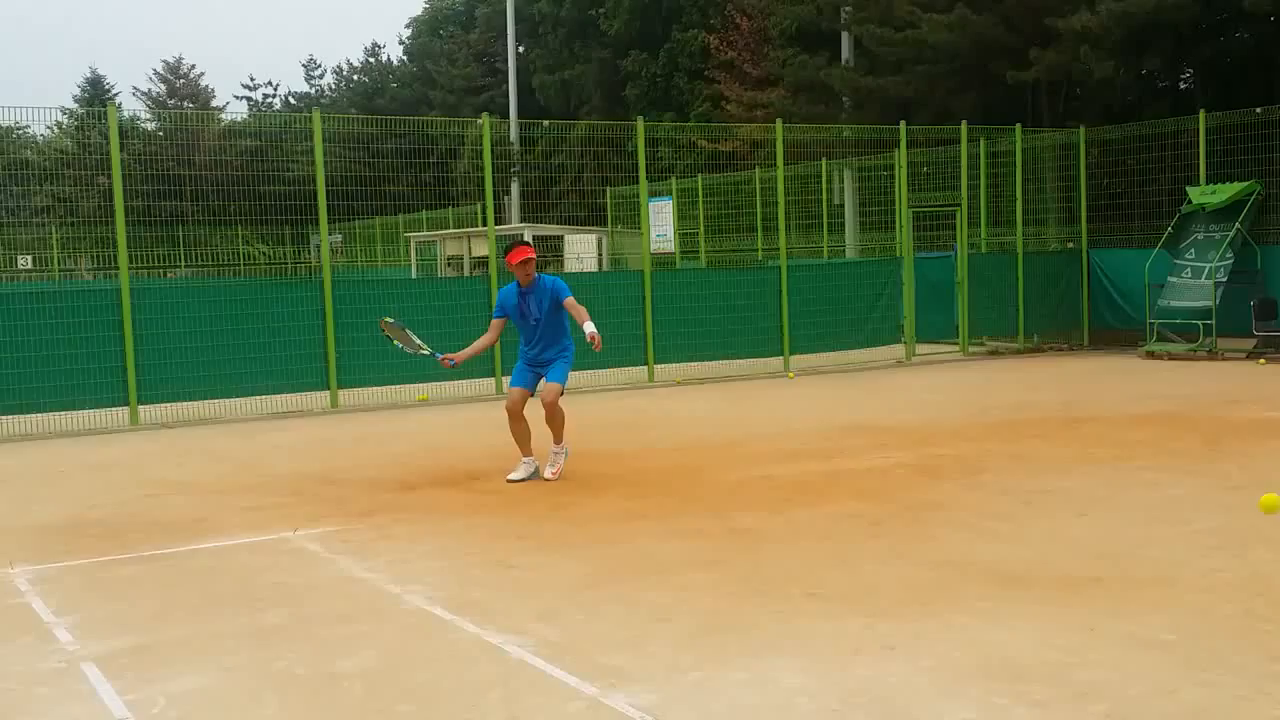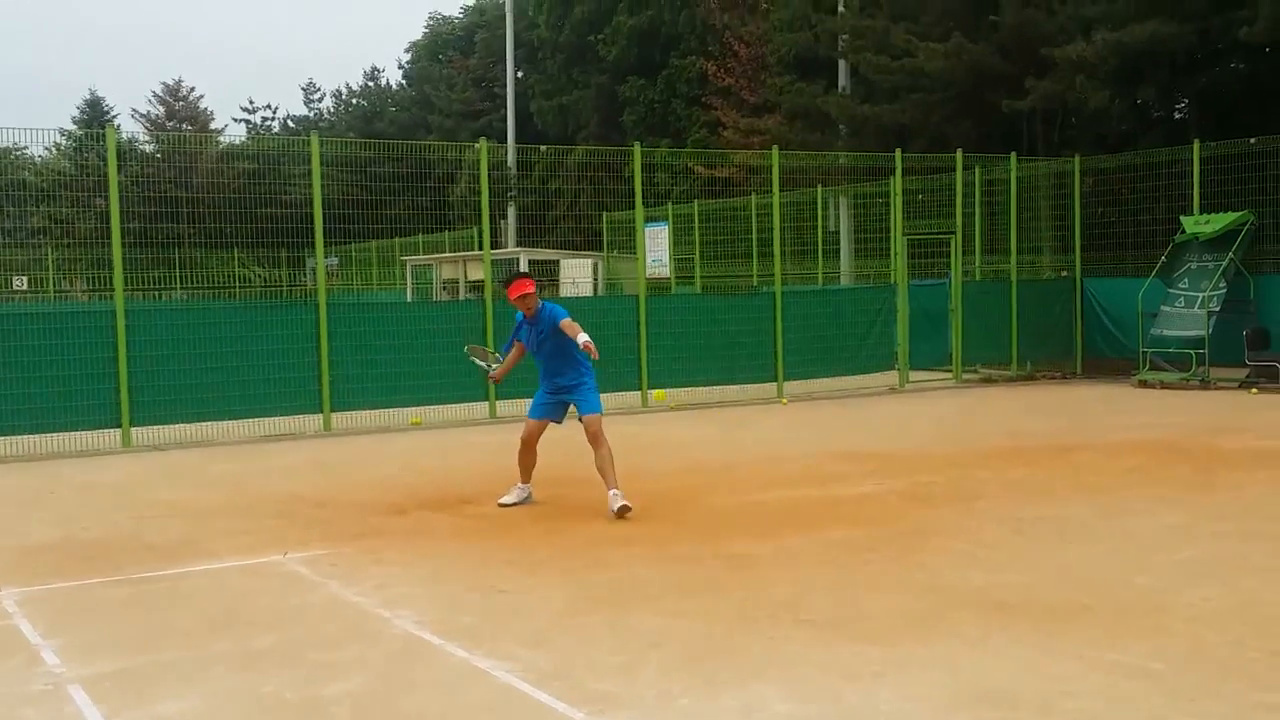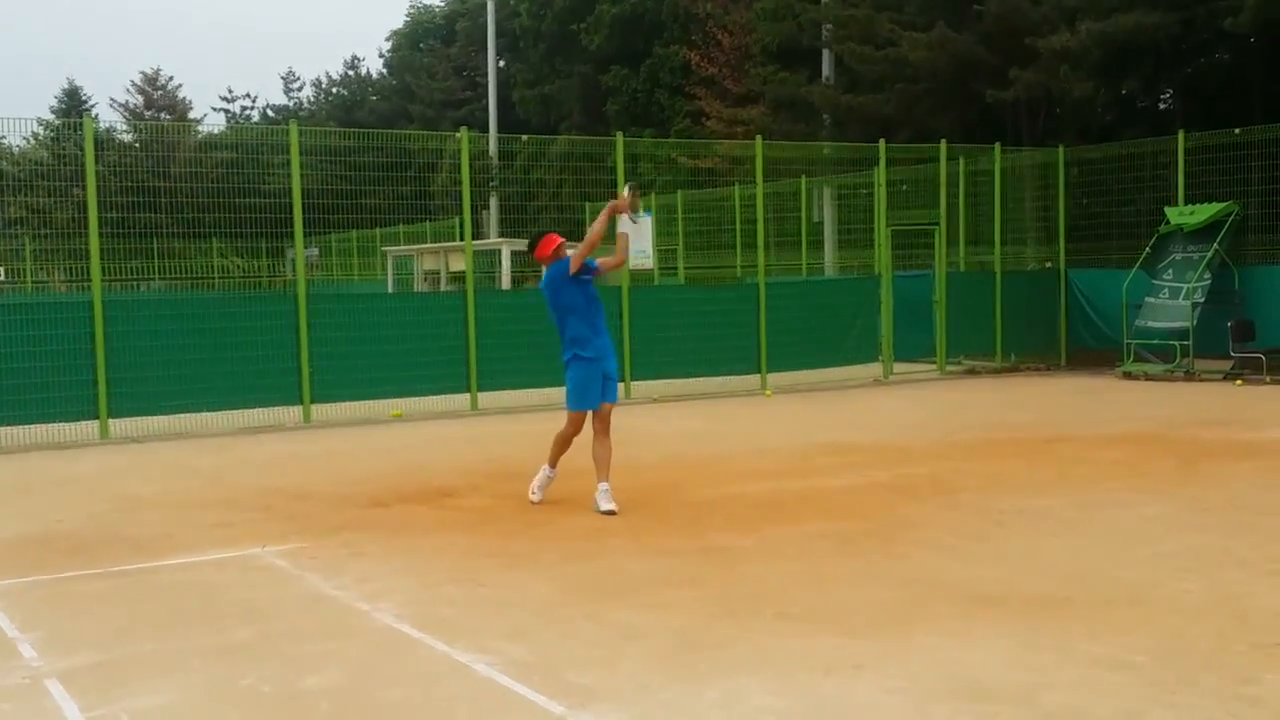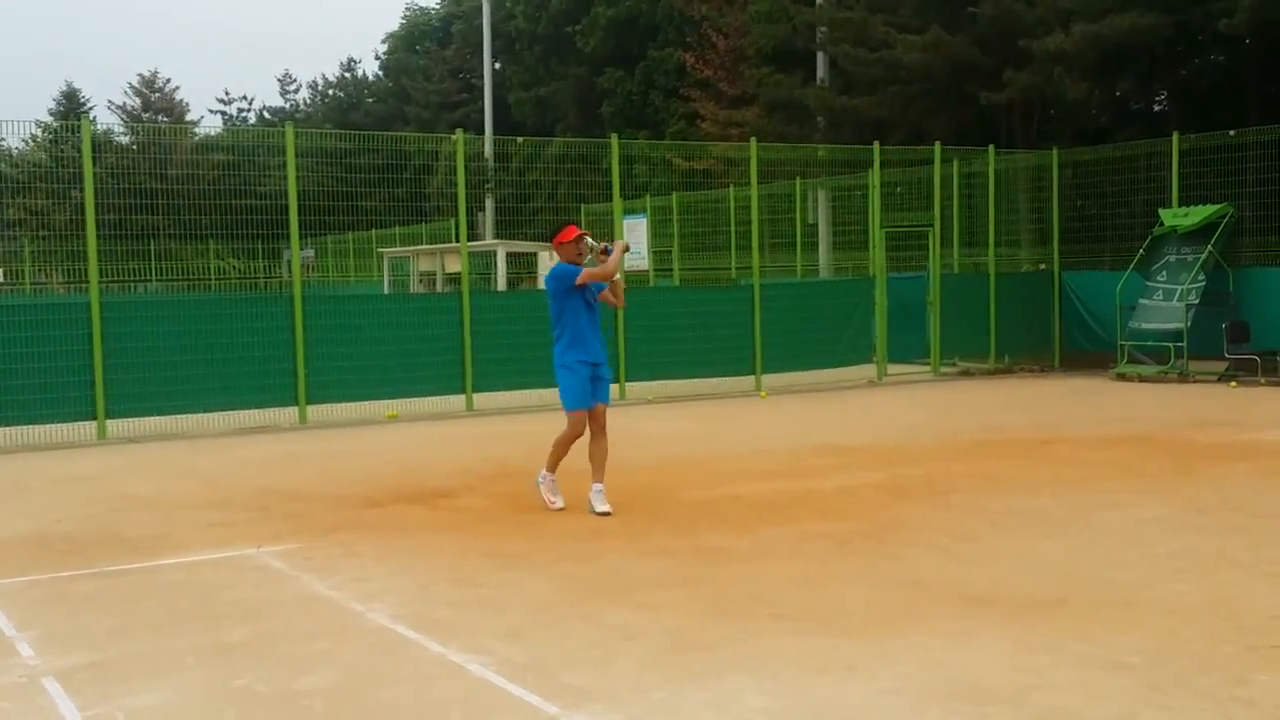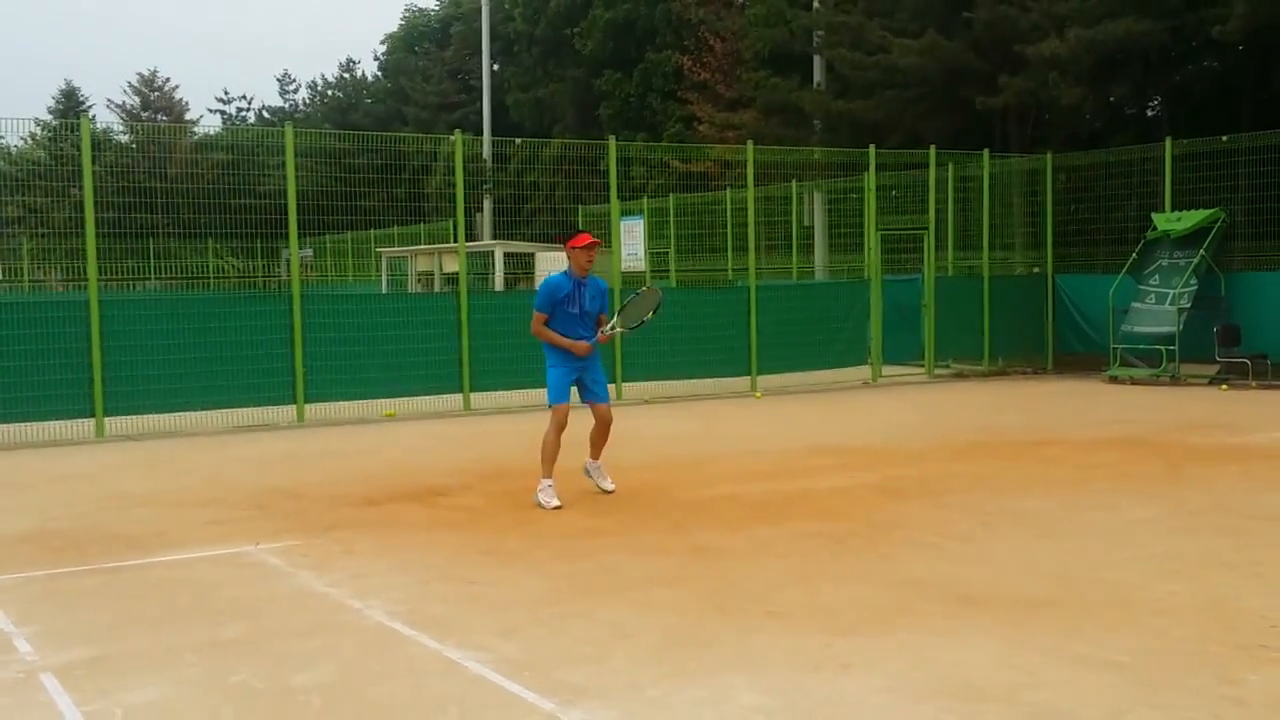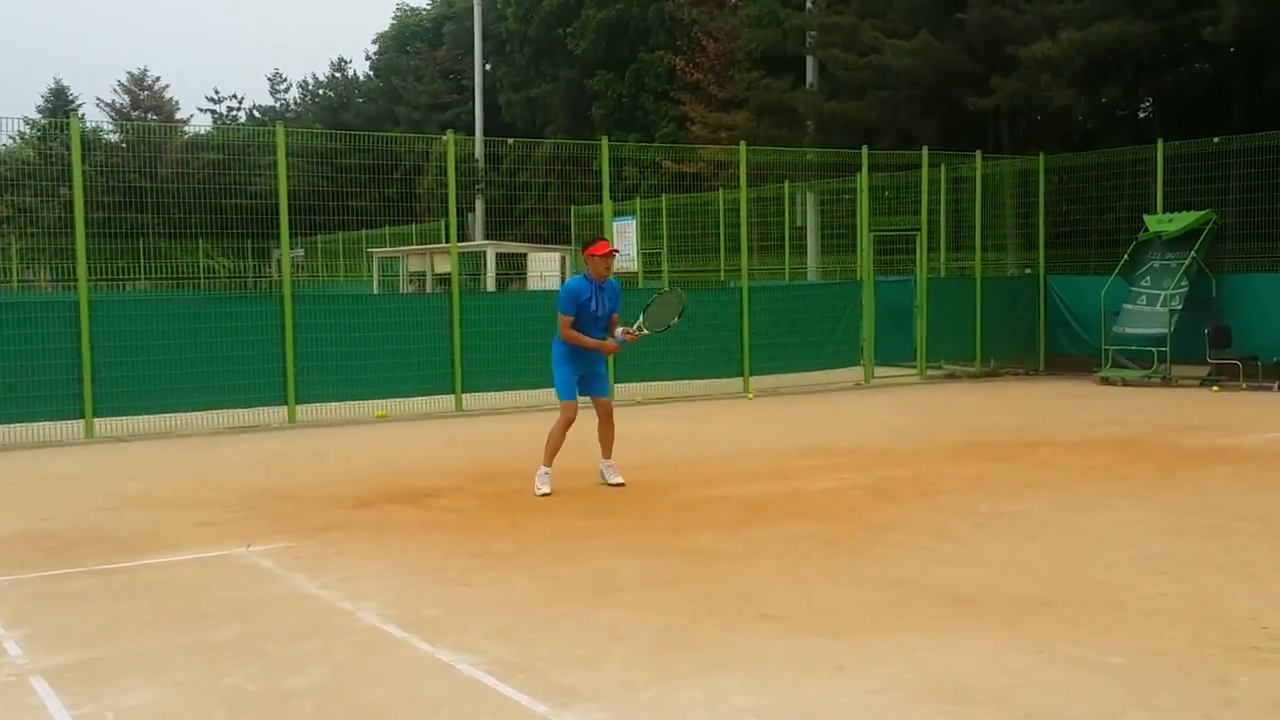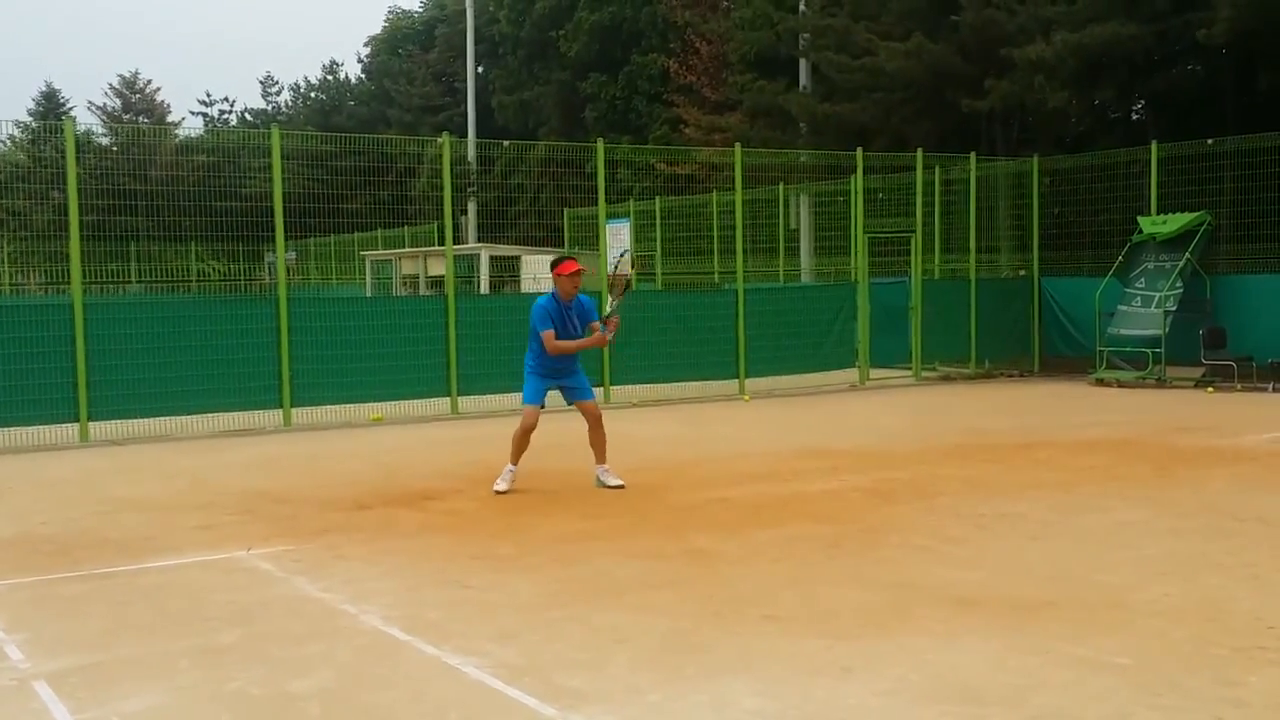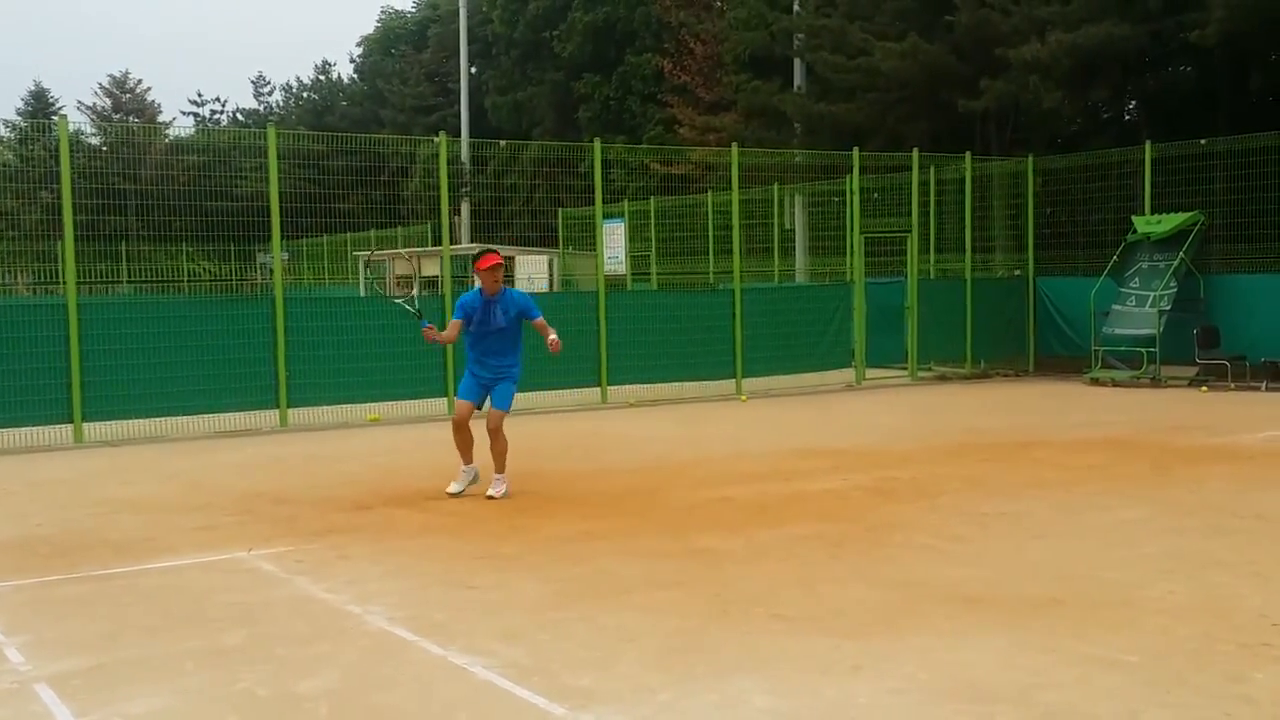
dt=0.5s
person 1, frame 1
left shoulder: (553, 284)
right shoulder: (506, 295)
left elbow: (574, 307)
right elbow: (492, 335)
left wrist: (589, 327)
right wrist: (460, 356)
left hip: (558, 355)
right hip: (528, 358)
left knee: (549, 399)
right knee: (513, 406)
left ankle: (558, 448)
right ankle: (528, 462)
person 1, frame 2
left shoulder: (553, 312)
right shoulder: (521, 320)
left elbow: (570, 326)
right elbow: (519, 348)
left wrist: (582, 339)
right wrist: (499, 372)
left hip: (581, 382)
right hip: (551, 386)
left knee: (595, 432)
right knee: (528, 437)
left ankle: (615, 495)
right ankle: (523, 488)
person 1, frame 3
left shoulder: (580, 268)
right shoulder: (553, 278)
left elbow: (620, 256)
right elbow: (590, 242)
right wrist: (609, 209)
left hip: (605, 355)
right hip: (581, 358)
left knee: (603, 424)
right knee: (574, 427)
left ankle: (603, 490)
right ankle: (548, 472)
person 1, frame 4
left shoulder: (586, 279)
right shoulder: (559, 273)
left elbow: (618, 301)
right elbow: (606, 272)
left wrist: (609, 265)
right wrist: (619, 248)
left hip: (596, 359)
right hip: (572, 361)
left knee: (598, 424)
right knee: (577, 427)
left ankle: (597, 491)
right ankle: (548, 476)
person 1, frame 5
left shoulder: (600, 286)
right shoulder: (552, 285)
right elbow: (536, 328)
left wrist: (604, 334)
right wrist: (571, 344)
left hip: (590, 361)
right hip: (560, 361)
left knee: (604, 418)
right knee: (559, 419)
left ankle: (593, 464)
right ankle: (545, 486)
person 1, frame 6
left shoulder: (613, 287)
right shoulder: (573, 288)
left elbow: (612, 324)
right elbow: (564, 332)
left wrist: (622, 333)
right wrist: (600, 345)
left hip: (595, 359)
right hip: (567, 359)
left knee: (606, 412)
right knee: (568, 416)
left ankle: (607, 466)
right ankle: (544, 472)
person 1, frame 7
left shoulder: (586, 303)
right shoulder: (543, 306)
left elbow: (597, 337)
right elbow: (552, 347)
left wrist: (608, 331)
right wrist: (589, 342)
left hip: (570, 369)
right hip: (539, 370)
left knee: (594, 415)
right knee: (528, 423)
left ankle: (602, 470)
right ankle: (509, 472)
person 1, frame 8
left shoulder: (520, 299)
right shoulder: (466, 301)
left elbow: (543, 327)
right elbow: (452, 334)
left wrist: (552, 337)
right wrist: (437, 335)
left hip: (506, 373)
right hip: (476, 371)
left knee: (494, 426)
right knee: (459, 419)
left ankle: (500, 478)
right ankle: (468, 470)
